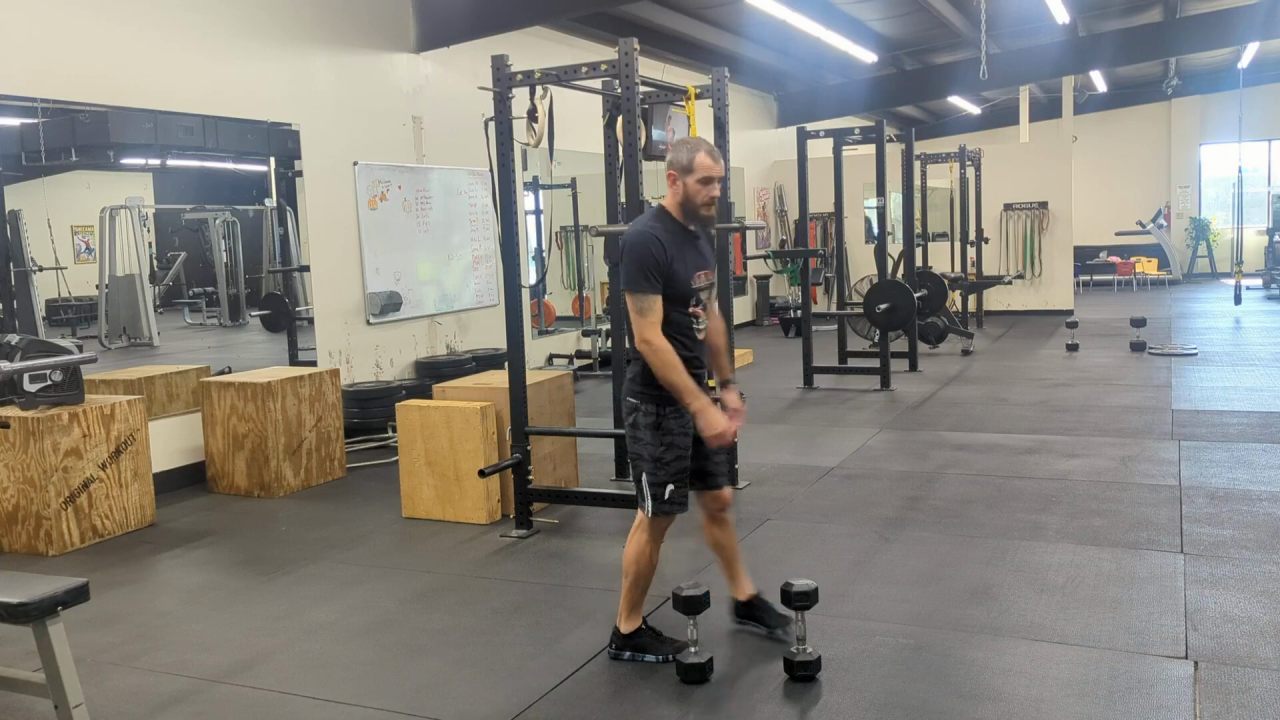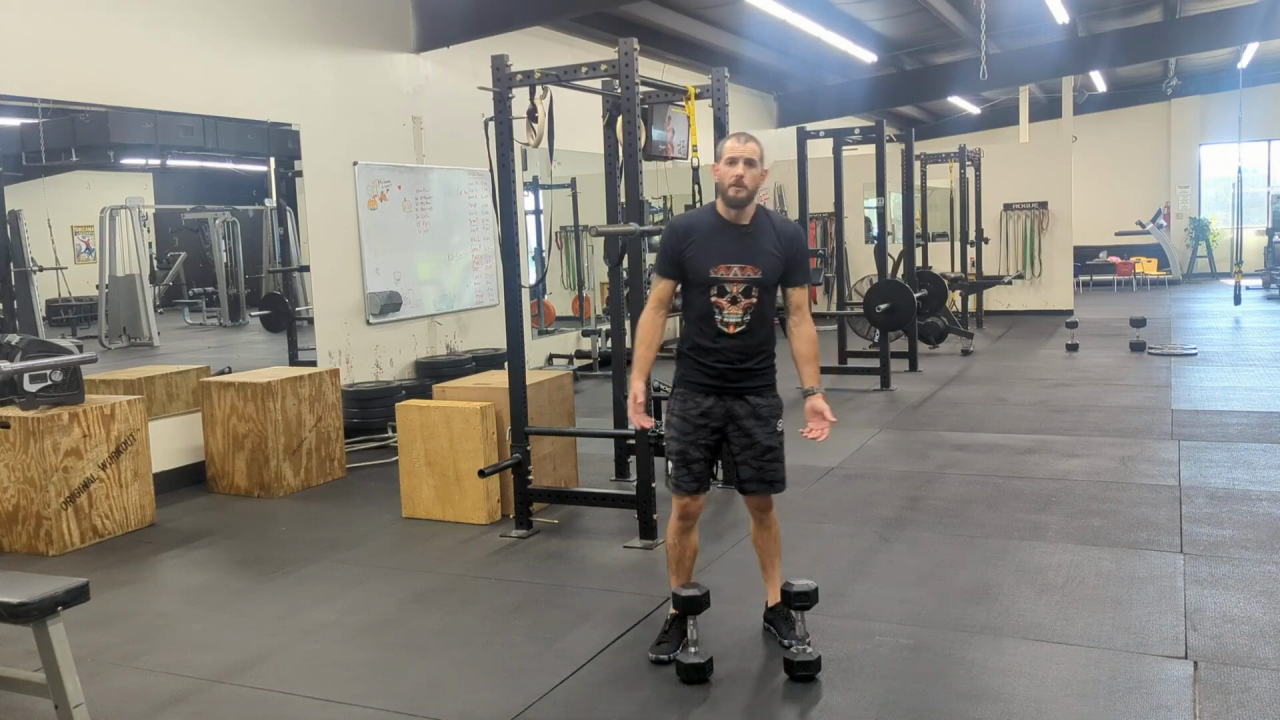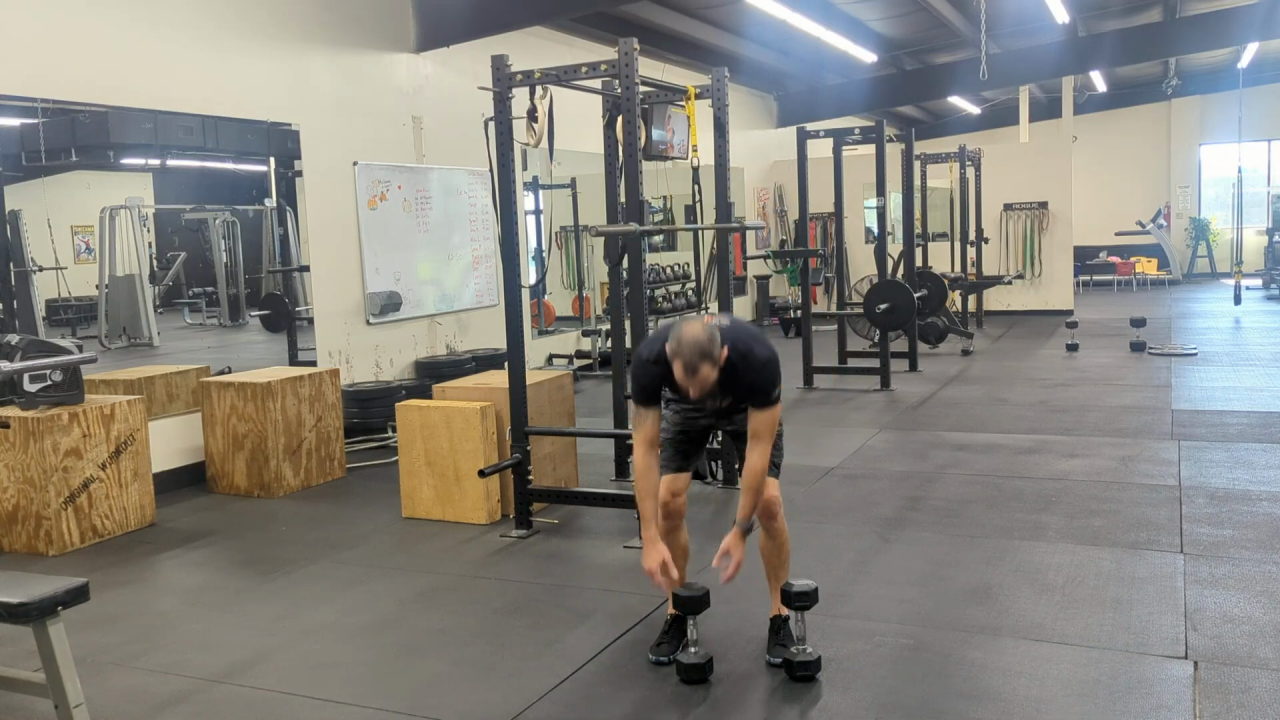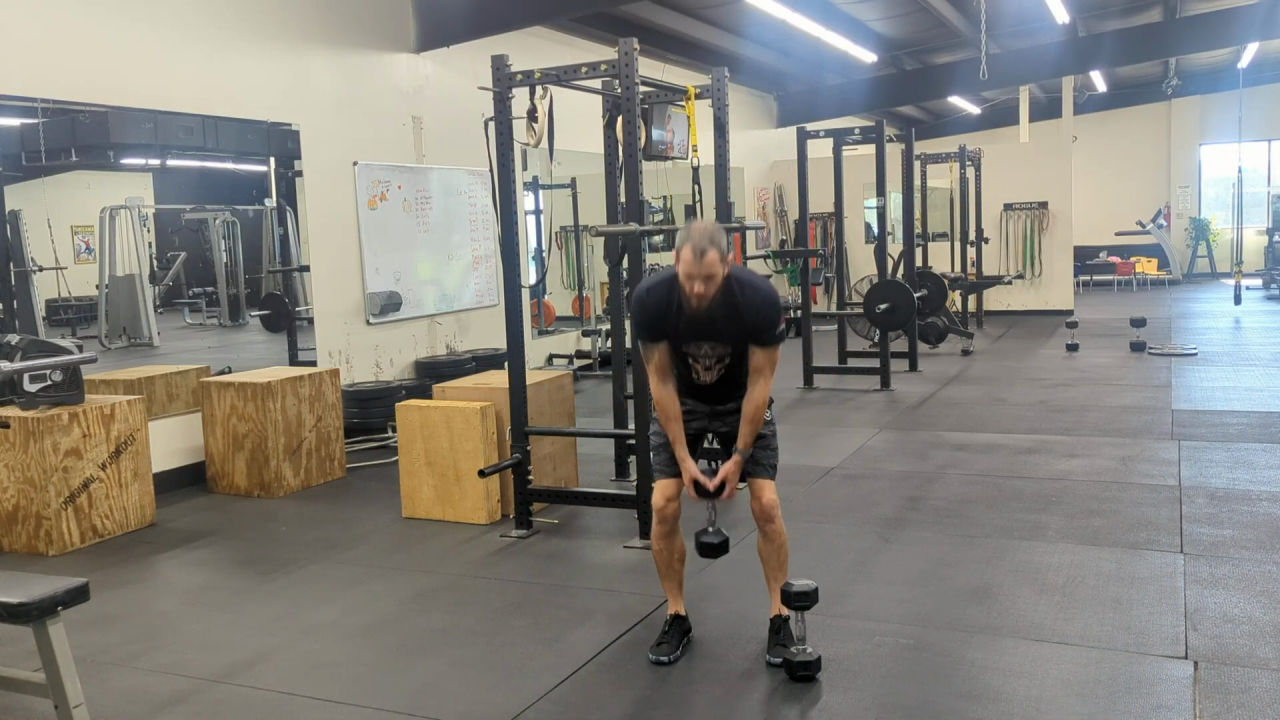
dt=1s
person 1, frame 1
left shoulder: (703, 235)
right shoulder: (646, 241)
right elbow: (651, 339)
left wrist: (727, 385)
right wrist: (700, 410)
left hip: (697, 396)
right hip: (659, 405)
left knee: (719, 501)
right knee: (656, 518)
left ankle: (745, 598)
right ankle: (628, 632)
person 1, frame 2
left shoulder: (785, 236)
right shoulder: (684, 231)
left elbow: (799, 317)
right elbow: (656, 309)
left wrist: (813, 391)
right wrist: (638, 379)
left hip: (757, 394)
right hip: (694, 393)
left knee: (763, 504)
right knee: (685, 507)
left ankle: (775, 606)
right ankle: (678, 614)
person 1, frame 3
left shoulder: (758, 358)
right shoulder: (649, 360)
left elbow: (759, 447)
right elbow: (645, 450)
left wrist: (740, 530)
right wrist: (651, 540)
left hip: (747, 406)
right hip: (682, 411)
left knee: (769, 501)
right knee: (669, 498)
left ankle: (779, 616)
right ankle: (677, 615)
person 1, frame 4
left shoulder: (759, 297)
right shoulder: (651, 297)
left elbow: (760, 380)
right elbow: (660, 377)
left wrist: (735, 460)
right wrist: (684, 455)
left hip: (740, 404)
right hip: (683, 403)
left knee: (765, 506)
right knee: (664, 506)
left ankle: (780, 618)
right ankle: (676, 618)
